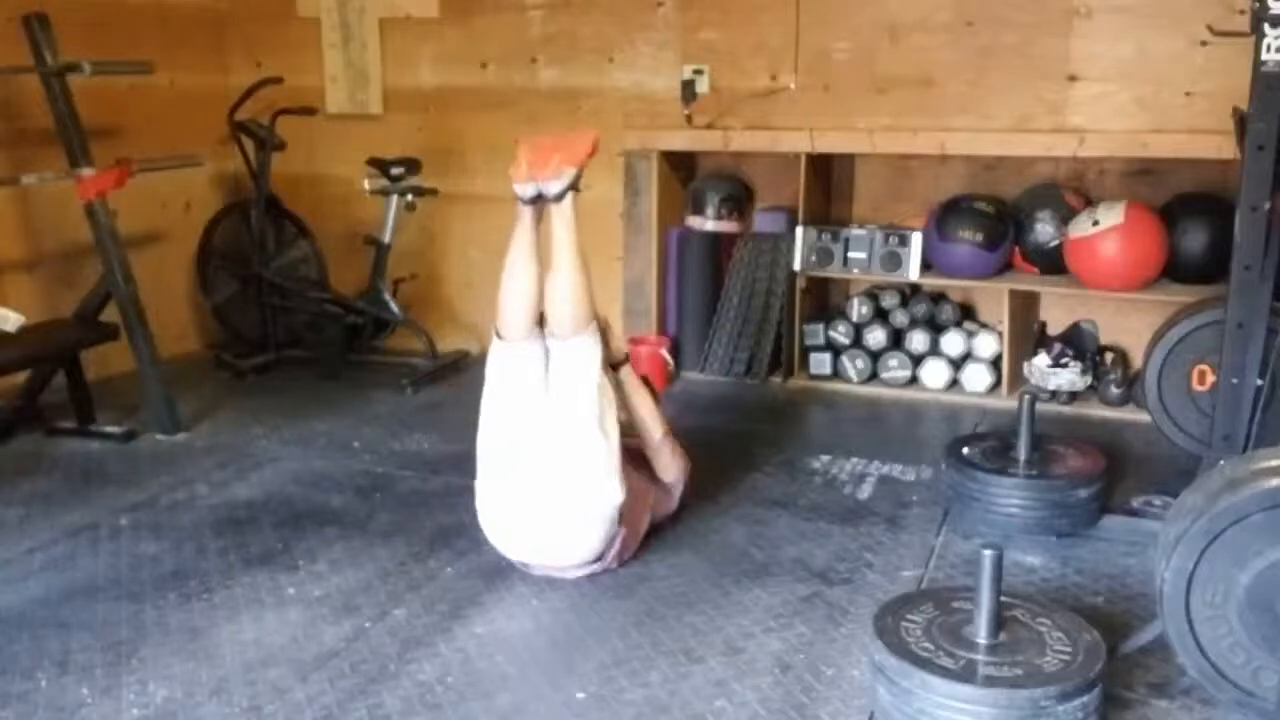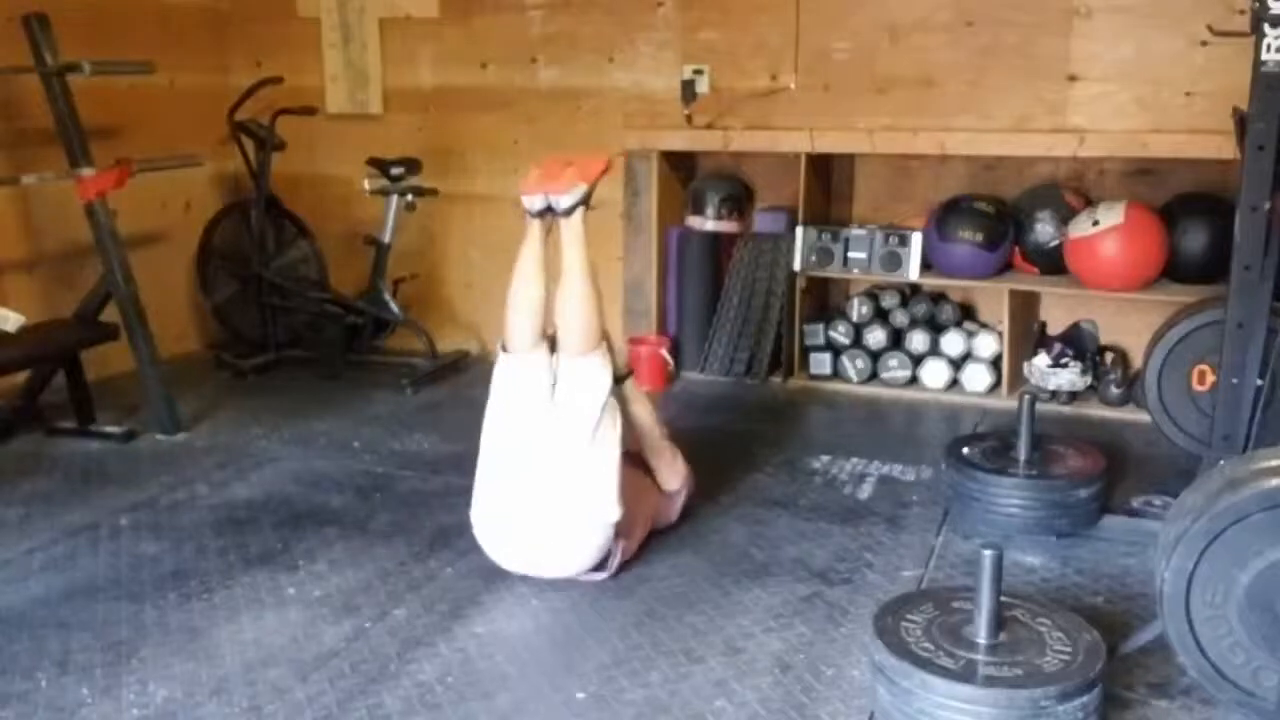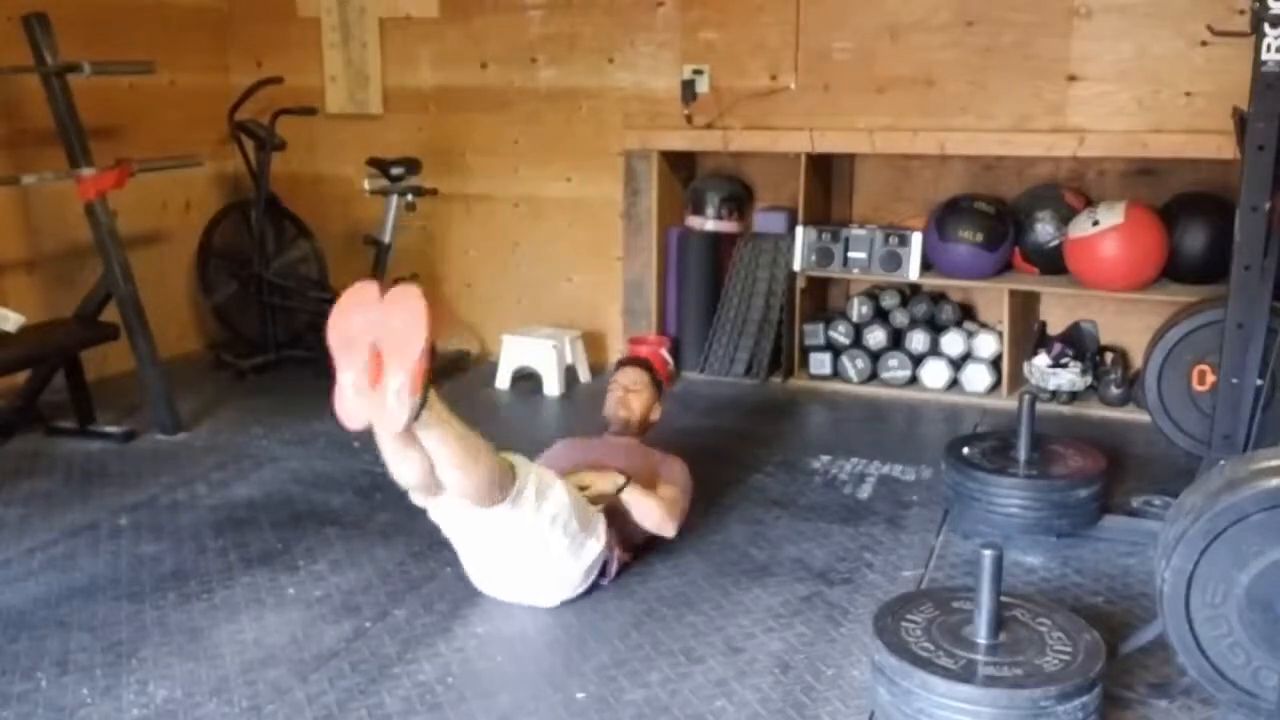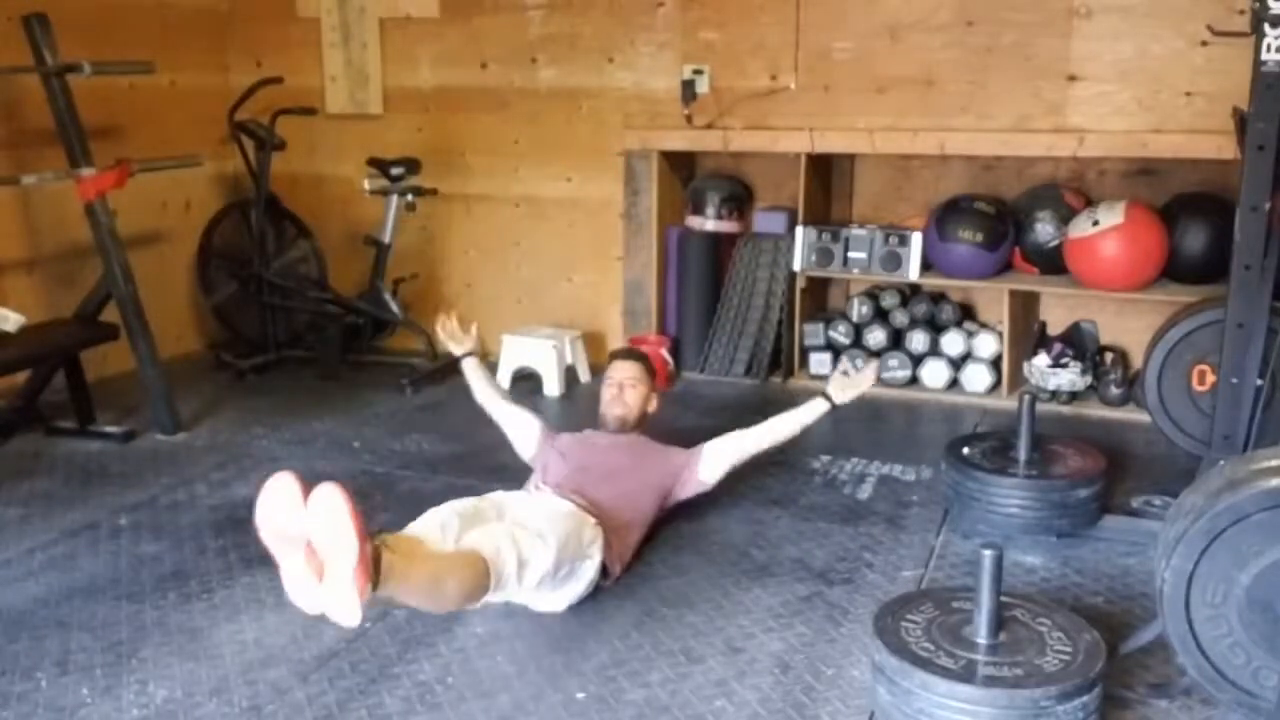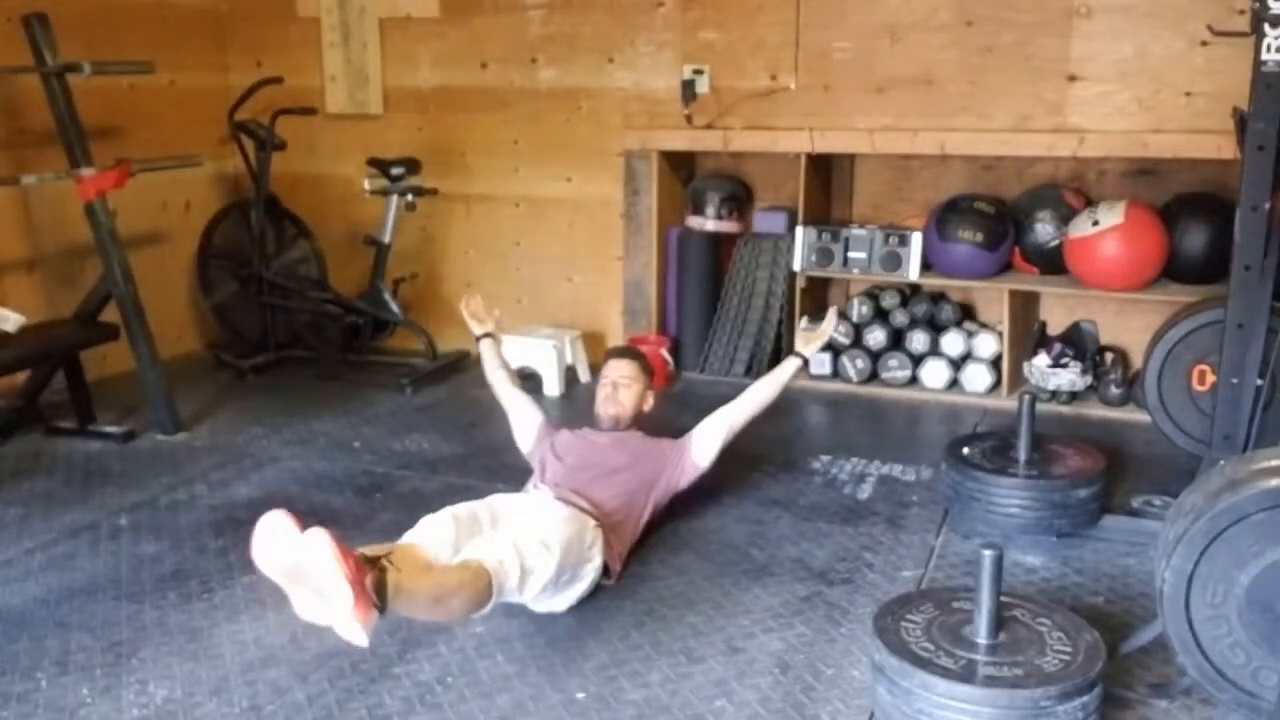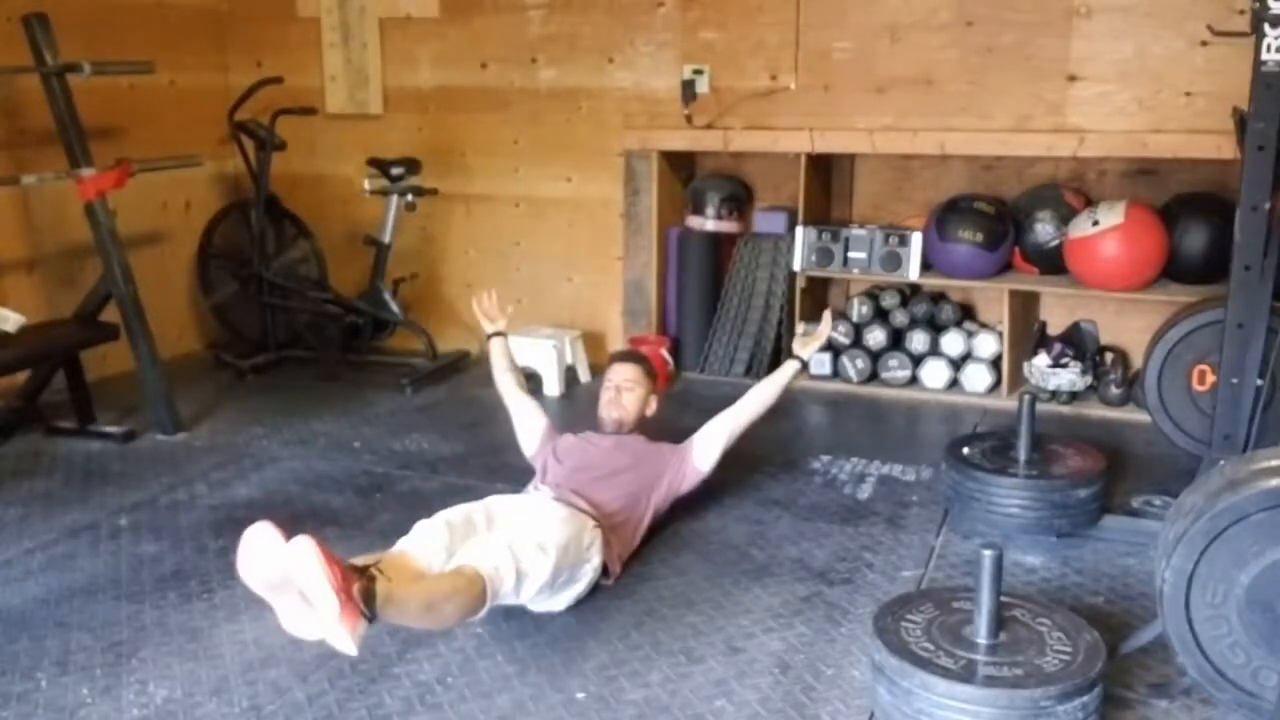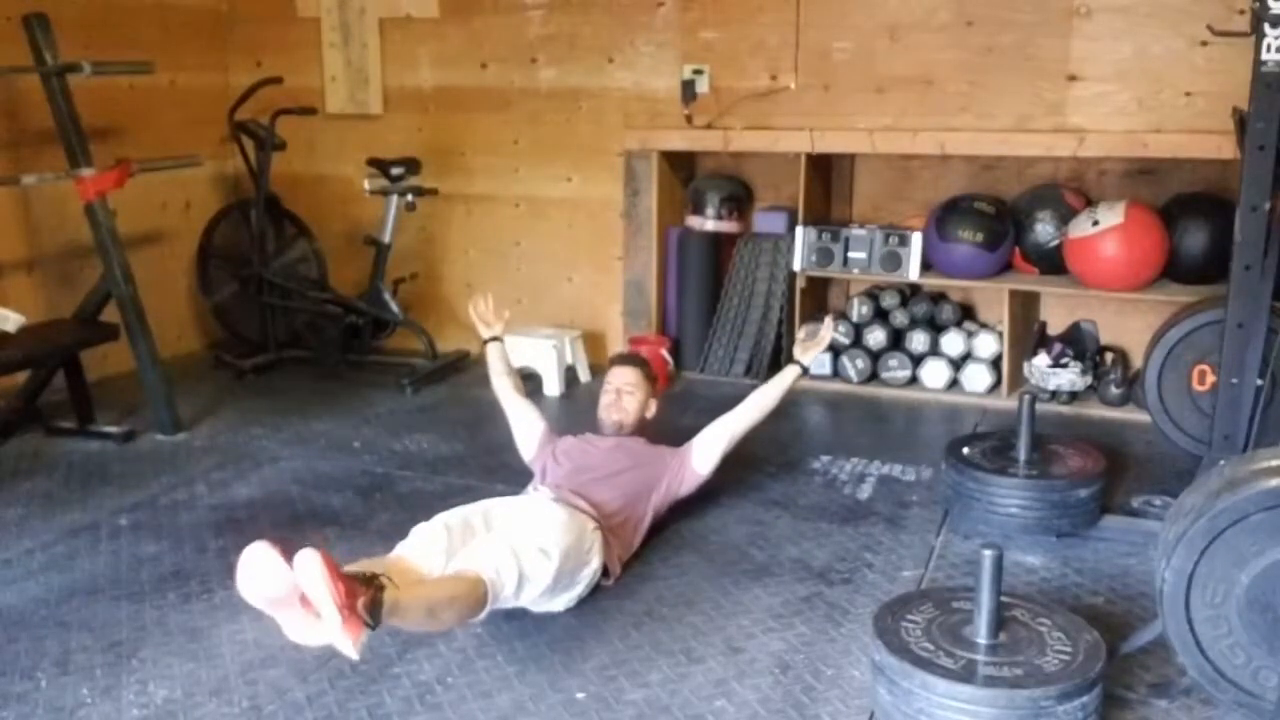
dt=0.3s
person 1, frame 1
left shoulder: (661, 465)
right shoulder: (578, 441)
left elbow: (657, 436)
left wrist: (616, 360)
left hip: (580, 523)
left knee: (576, 346)
right knee: (515, 341)
person 1, frame 2
left shoulder: (669, 476)
left elbow: (651, 435)
left wrist: (616, 376)
left hip: (576, 534)
left knee: (584, 365)
right knee: (522, 351)
person 1, frame 3
left shoulder: (666, 466)
right shoulder: (567, 449)
left elbow: (666, 522)
left wrist: (618, 484)
left hip: (577, 546)
left knee: (499, 476)
right knee: (428, 474)
left ankle: (408, 402)
right ankle: (382, 402)
person 1, frame 4
left shoulder: (666, 462)
right shoulder: (561, 445)
left elbow: (746, 441)
right elbow: (500, 408)
left wrist: (824, 400)
right wrist: (467, 357)
left hip: (575, 531)
right hip: (511, 508)
left knee: (482, 558)
right knee: (436, 531)
left ankle: (365, 574)
right ankle: (334, 581)
person 1, frame 5
left shoulder: (665, 456)
right shoulder: (559, 442)
left elbow: (736, 412)
right elbow: (509, 393)
left wrist: (798, 357)
right wrist: (486, 336)
left hip: (574, 531)
right hip: (509, 508)
left knee: (483, 567)
right knee: (431, 539)
left ankle: (369, 593)
right ankle: (346, 584)
person 1, frame 6
left shoulder: (667, 461)
right shoulder: (562, 445)
left elbow: (733, 418)
right elbow: (514, 394)
left wrist: (795, 361)
right wrist: (497, 334)
left hip: (574, 533)
right hip: (513, 508)
left knee: (480, 571)
right knee: (426, 543)
left ankle: (359, 604)
right ankle: (321, 599)
person 1, frame 7
left shoulder: (666, 463)
right shoulder: (561, 447)
left elbow: (736, 421)
right elbow: (513, 398)
left wrist: (797, 365)
right wrist: (493, 339)
left hip: (573, 531)
right hip: (511, 509)
left knee: (479, 575)
right knee: (426, 548)
left ankle: (364, 609)
right ankle: (324, 603)
